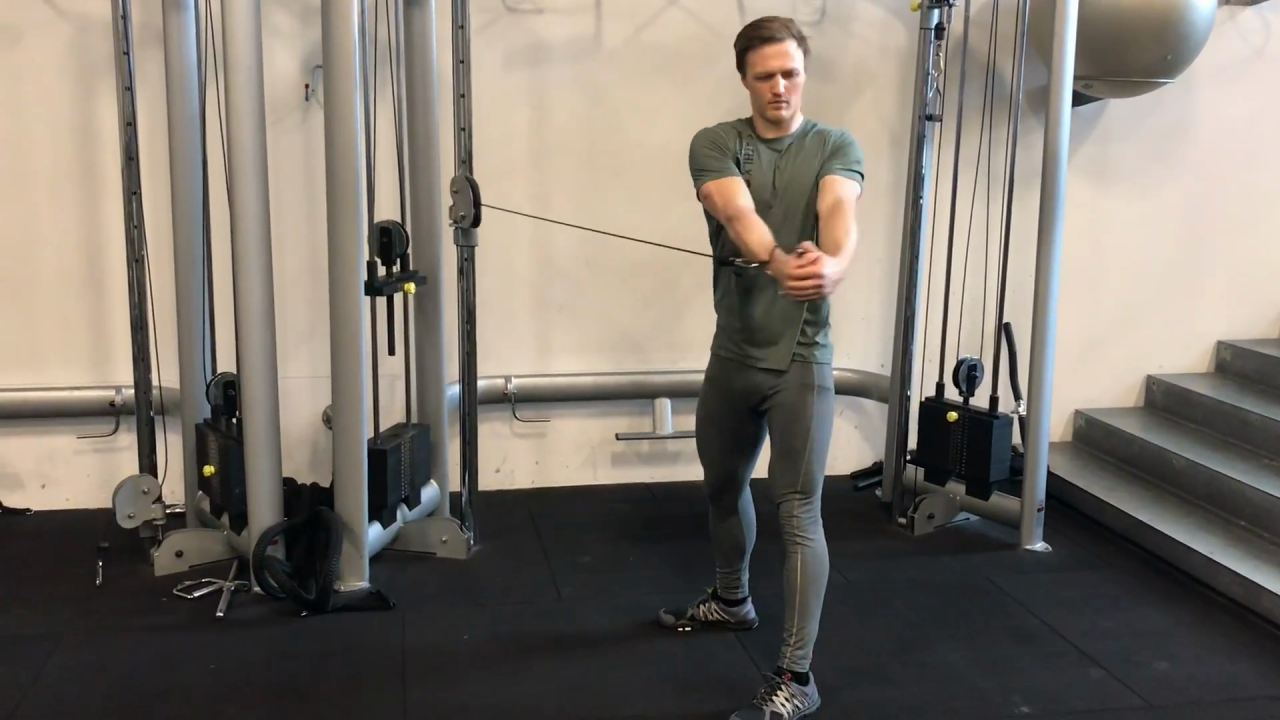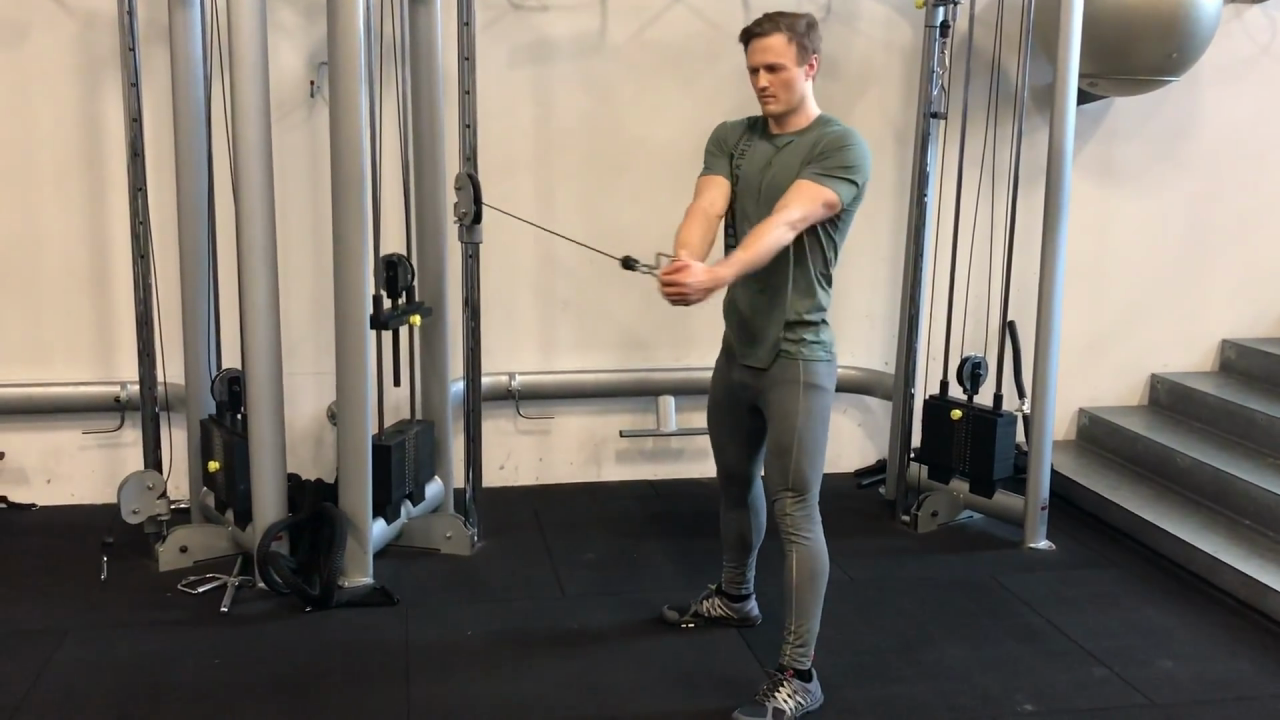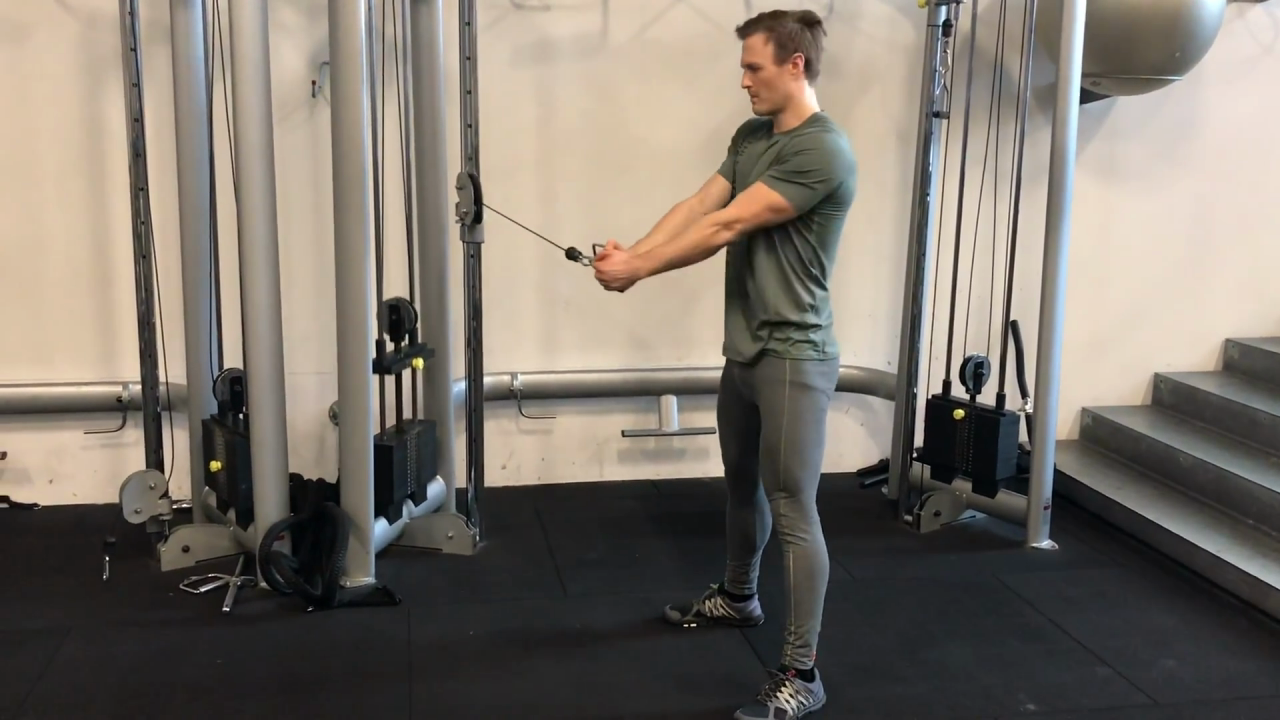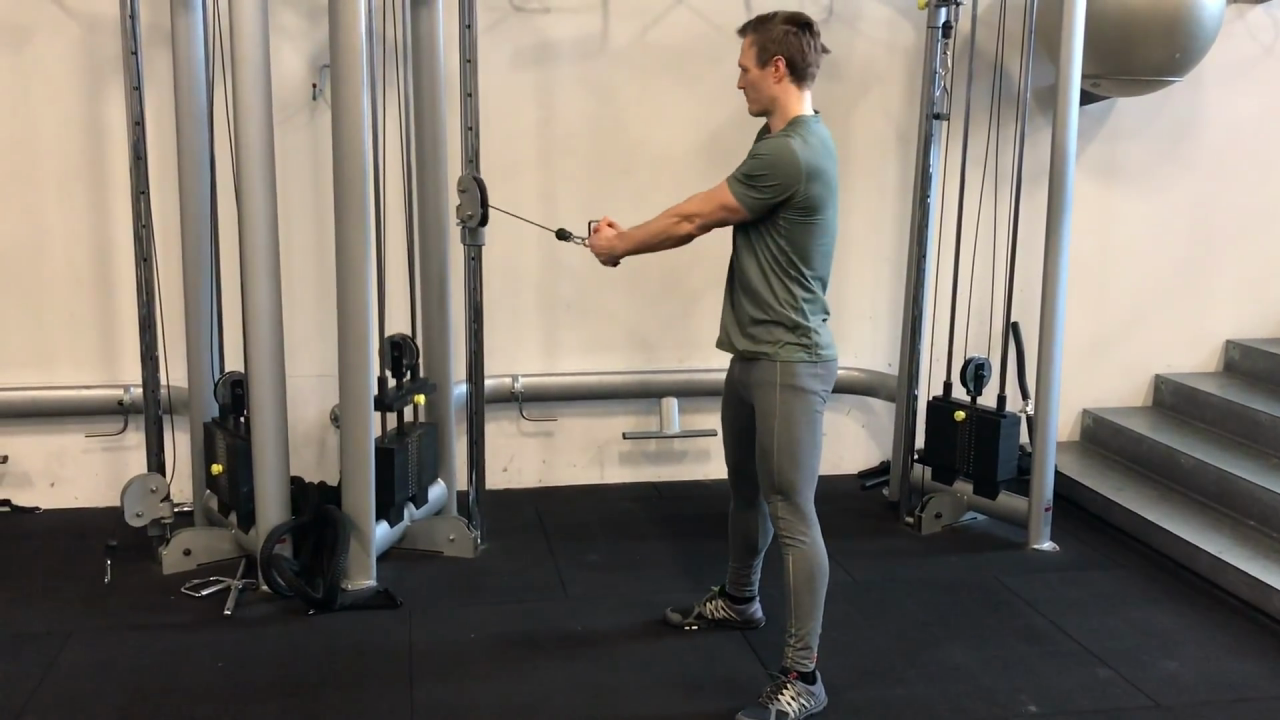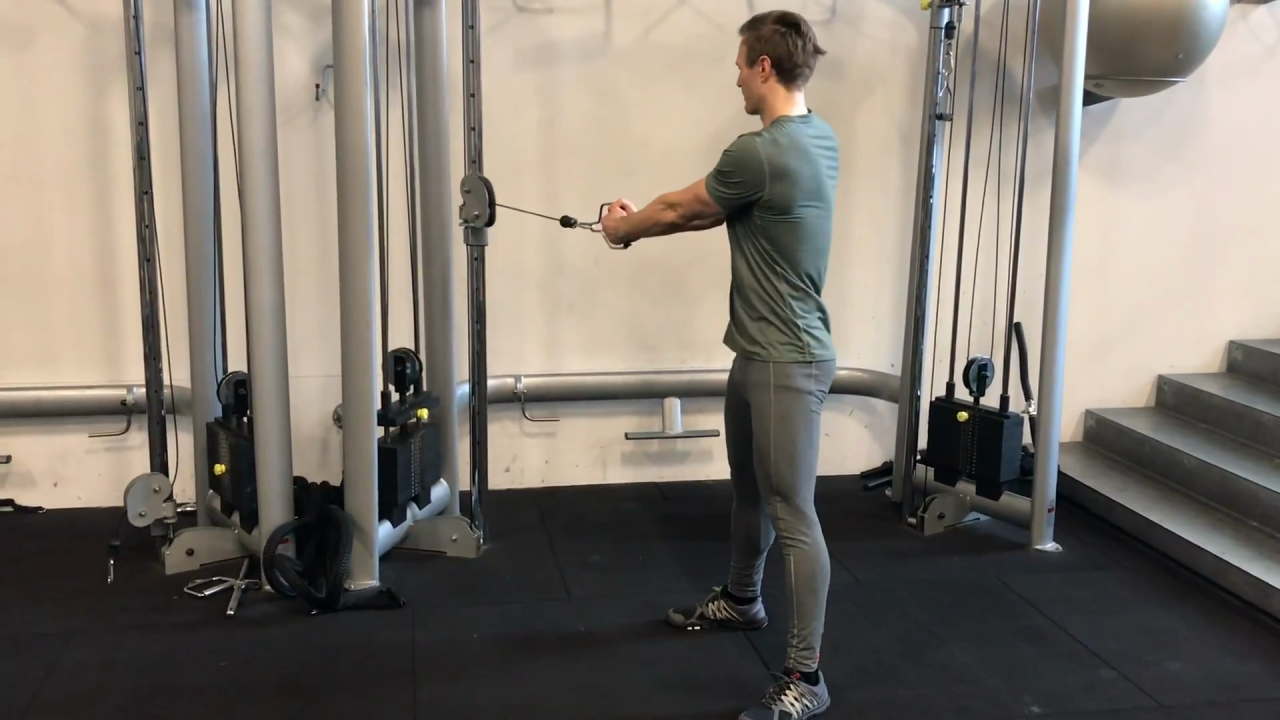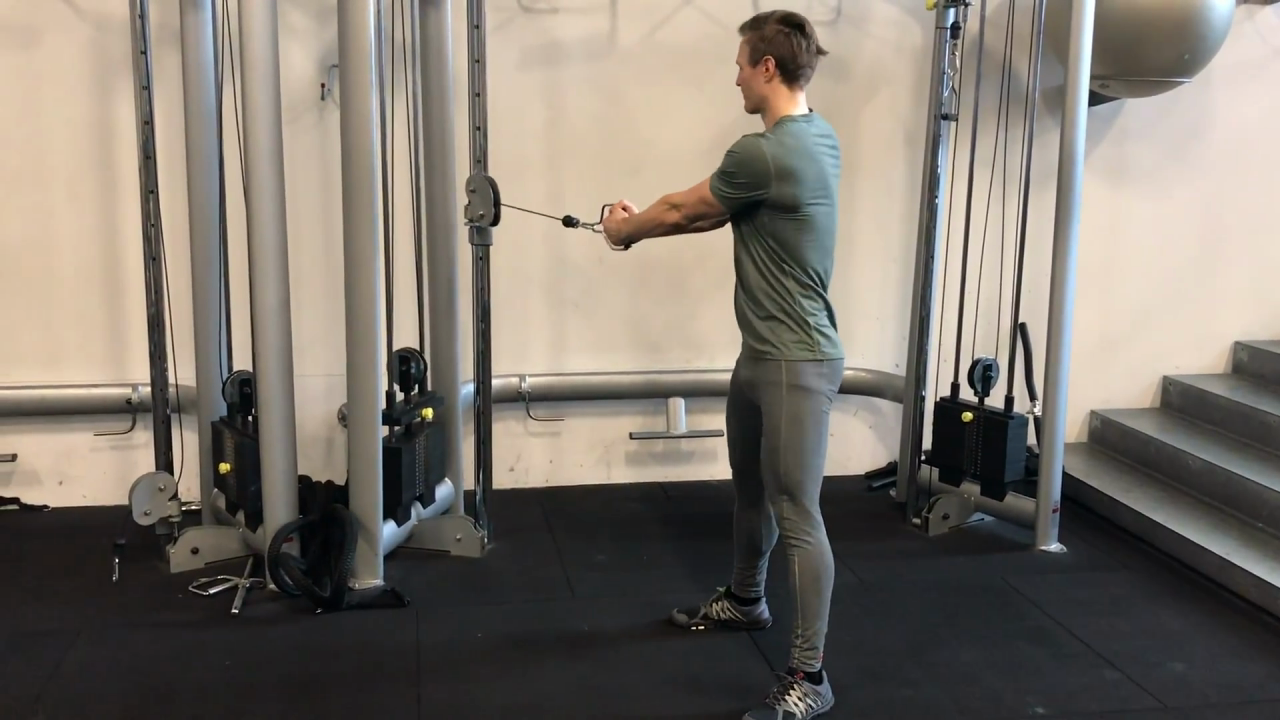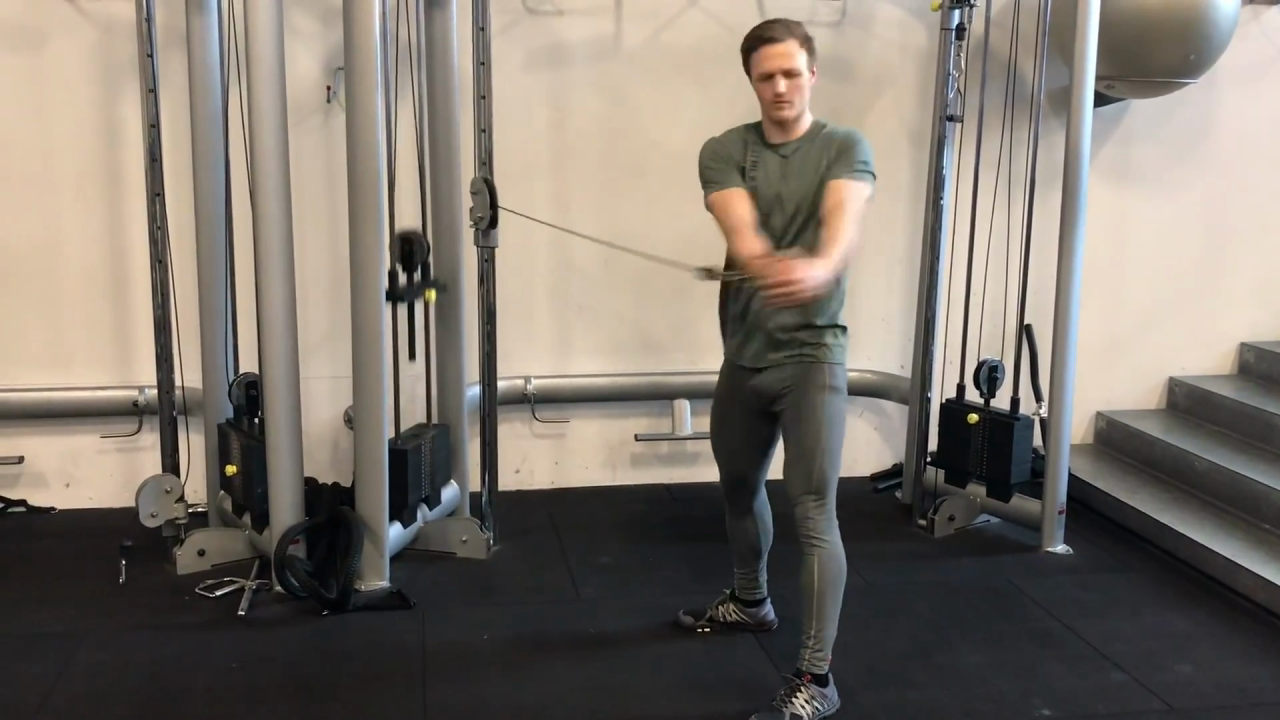
dt=0.4s
person 1, frame 1
left shoulder: (836, 147)
right shoulder: (714, 144)
left elbow: (838, 211)
right elbow: (741, 217)
left wrist: (833, 263)
right wrist: (778, 262)
left hip: (801, 359)
right hip: (733, 353)
left knee: (797, 514)
right knee: (723, 488)
right ankle: (731, 600)
person 1, frame 2
left shoulder: (841, 147)
right shoulder: (730, 137)
left elbow: (784, 224)
right elbow: (707, 209)
left wrist: (715, 276)
right wrist: (684, 262)
left hip: (796, 356)
right hip: (738, 347)
left knee: (795, 510)
right knee: (736, 484)
right ankle: (734, 596)
person 1, frame 3
left shoulder: (822, 150)
right shoulder: (752, 137)
left elbow: (725, 228)
right elbow: (698, 205)
left wrist: (638, 270)
right wrist: (631, 252)
left hip: (794, 359)
right hip: (746, 350)
left knee: (793, 511)
right knee: (743, 486)
right ankle: (737, 596)
person 1, frame 4
left shoulder: (789, 153)
right shoulder: (784, 139)
left elbow: (693, 219)
right elbow: (705, 213)
left wrist: (619, 246)
right wrist: (628, 234)
left hip: (790, 362)
right hip: (753, 352)
left knee: (792, 515)
right knee: (745, 489)
right ankle: (739, 599)
person 1, frame 5
left shoulder: (759, 152)
right shoulder: (814, 137)
left elbow: (680, 208)
right elbow: (712, 210)
left wrist: (623, 227)
right wrist: (640, 218)
left hip: (786, 363)
right hip: (760, 353)
left knee: (792, 514)
right knee: (748, 489)
right ankle: (741, 599)
person 1, frame 6
left shoulder: (766, 152)
right shoulder: (806, 136)
left elbow: (687, 210)
right elbow: (707, 210)
left wrist: (626, 228)
right wrist: (639, 219)
left hip: (795, 363)
right hip: (760, 352)
left knee: (797, 513)
right knee: (750, 486)
right ankle: (745, 599)
person 1, frame 7
left shoulder: (844, 149)
right shoulder: (725, 150)
left elbow: (841, 218)
right elbow: (737, 219)
left wrist: (816, 269)
right wrist: (759, 263)
left hip: (812, 359)
right hip: (745, 358)
left knee: (814, 514)
right knee: (739, 488)
right ankle: (750, 600)
